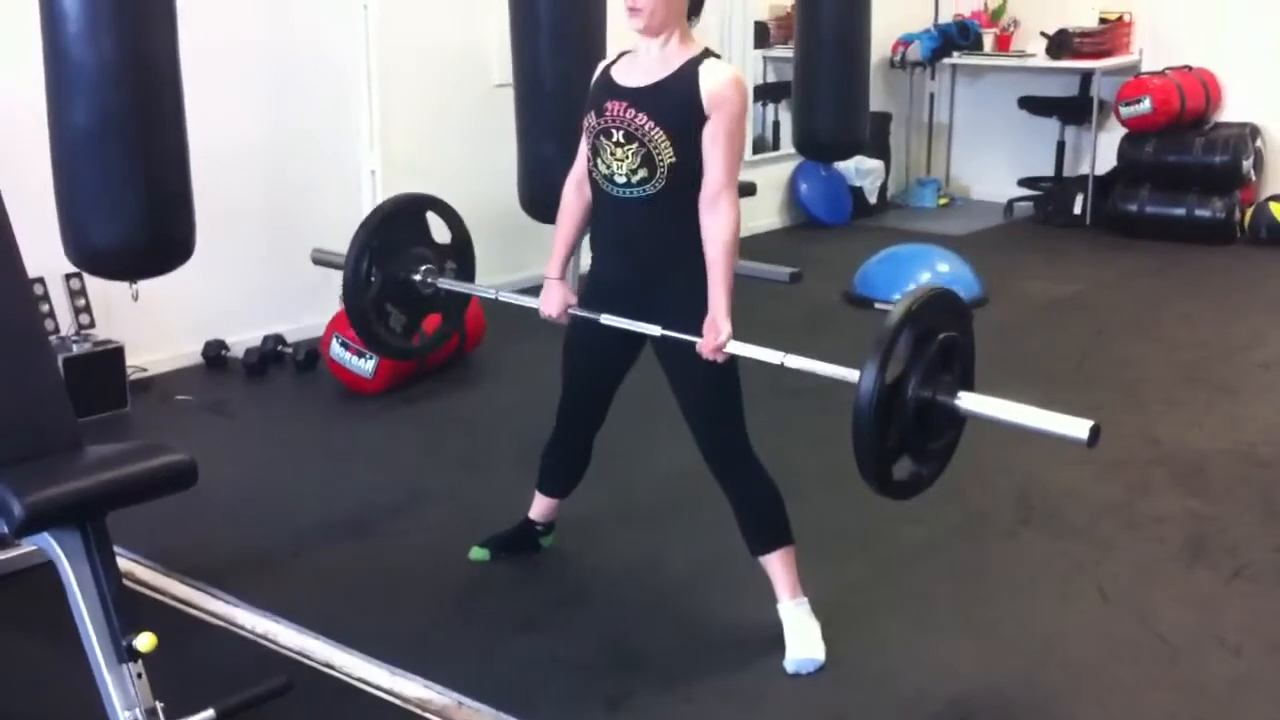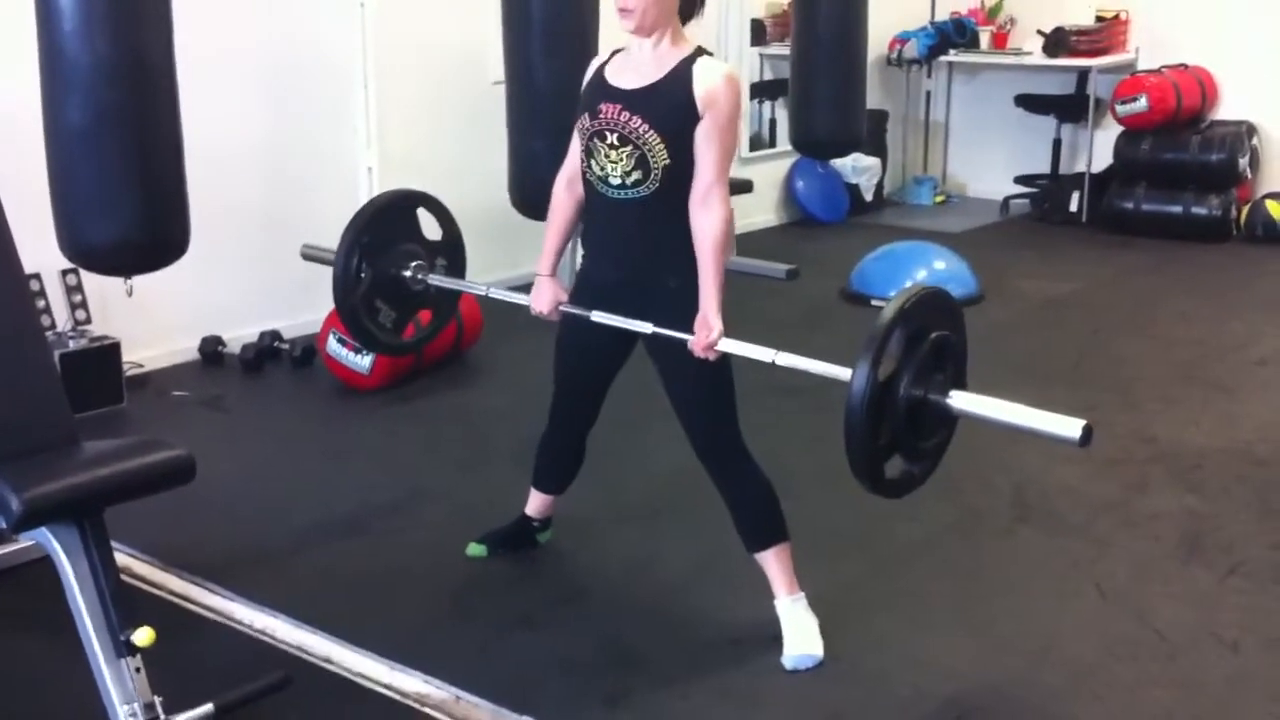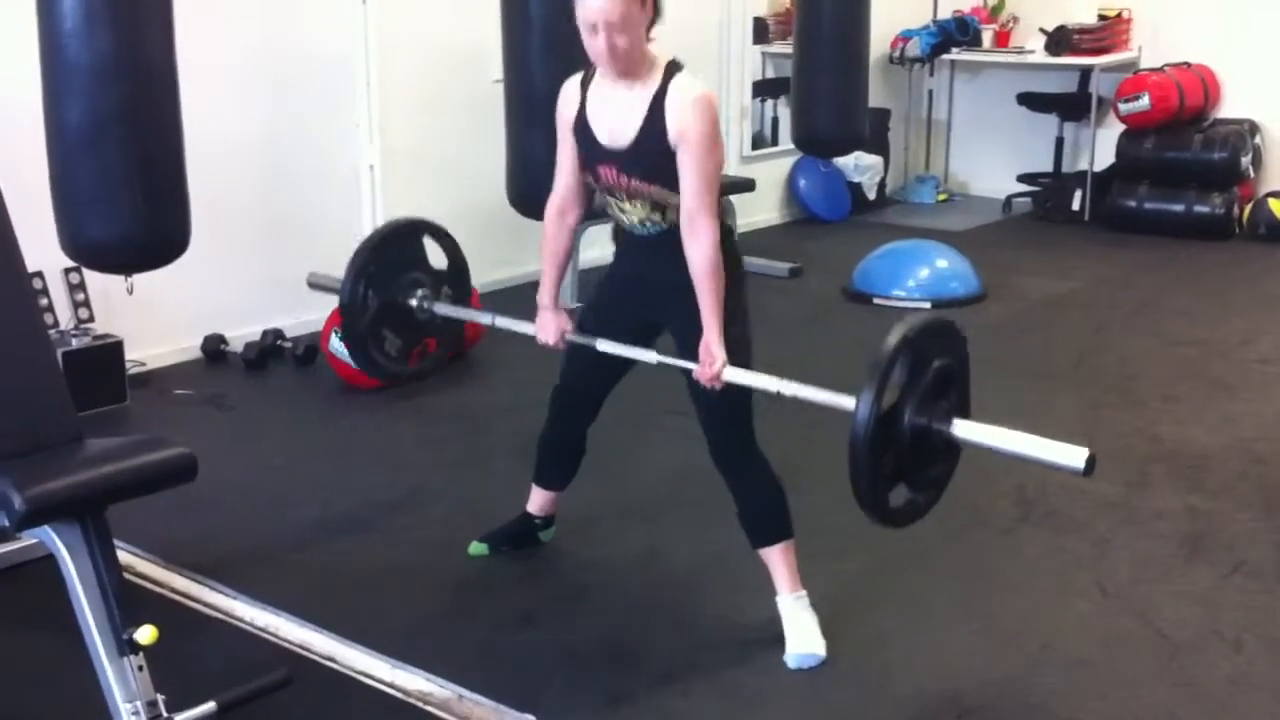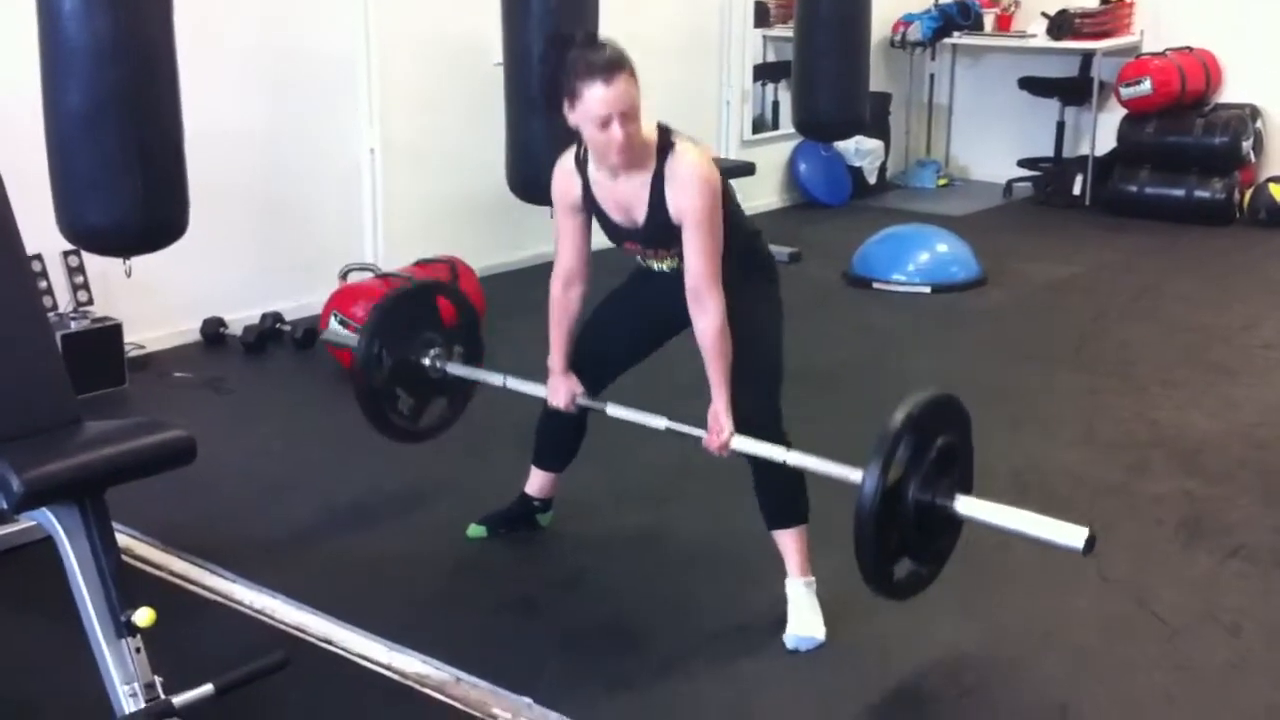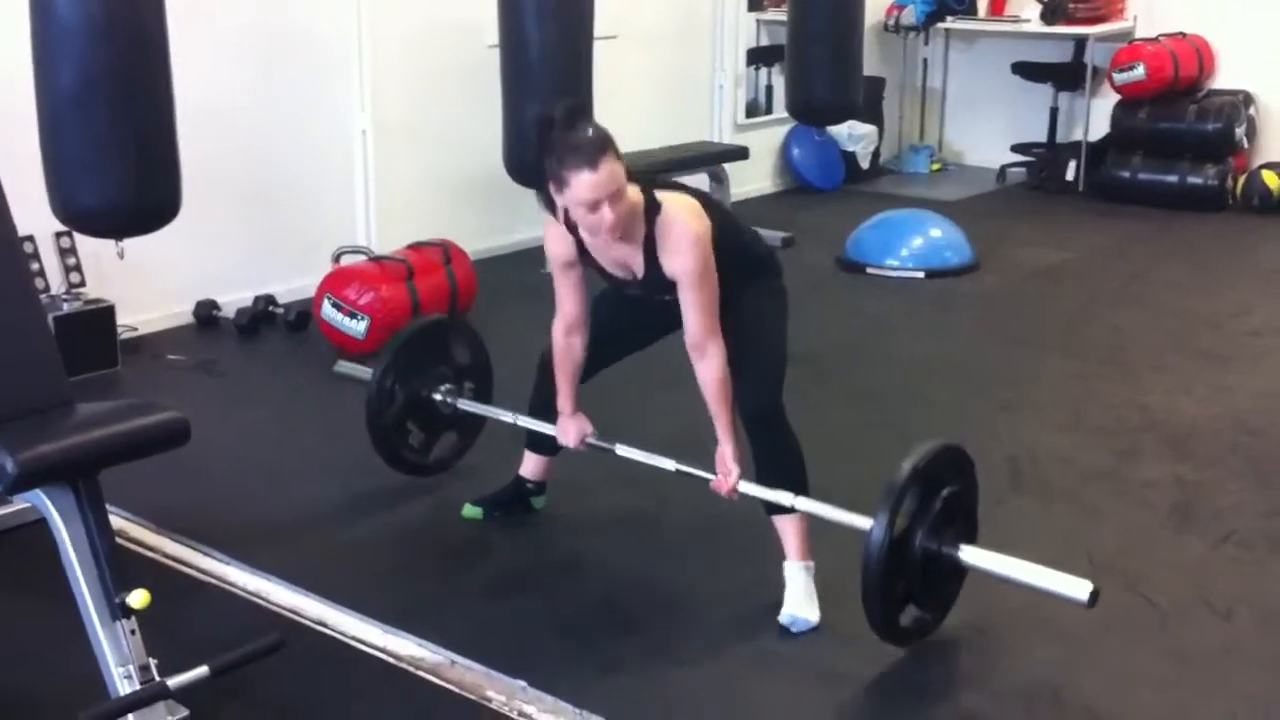
dt=0.3s
person 1, frame 1
left shoulder: (715, 80)
right shoulder: (608, 70)
left elbow: (718, 198)
right elbow: (580, 178)
left wrist: (719, 310)
right wrist: (555, 275)
left hip: (681, 289)
right hip: (608, 282)
left knee: (724, 445)
right knee: (575, 414)
left ankle: (795, 607)
right ankle: (536, 527)
person 1, frame 2
left shoulder: (708, 78)
right shoulder: (600, 67)
left elbow: (708, 196)
right elbow: (572, 176)
left wrist: (709, 307)
right wrist: (545, 272)
left hip: (672, 288)
right hip: (599, 281)
left knee: (717, 444)
right knee: (568, 412)
left ankle: (791, 602)
right ankle: (532, 522)
person 1, frame 3
left shoulder: (685, 101)
right shoulder: (574, 96)
left elbow: (700, 226)
right elbow: (563, 205)
left wrist: (713, 336)
right wrist: (548, 301)
left hip: (699, 279)
right hip: (632, 273)
left knee: (729, 435)
right knee: (571, 396)
left ankle: (794, 601)
right ankle: (535, 519)
person 1, frame 4
left shoulder: (687, 172)
right shoulder: (570, 173)
left elbow: (705, 297)
right elbow: (569, 278)
left wrist: (720, 405)
right wrist: (558, 367)
left hip: (740, 283)
right hip: (656, 281)
left knee: (755, 422)
right knee: (570, 386)
left ankle: (800, 584)
right ankle: (533, 502)
person 1, frame 5
left shoulder: (679, 227)
right shoulder: (561, 233)
left elbow: (705, 346)
right elbow: (570, 328)
left wrist: (726, 445)
right wrist: (567, 411)
left hip: (745, 287)
right hip: (652, 293)
left knee: (759, 405)
right knee: (556, 364)
left ankle: (798, 569)
right ankle: (528, 487)
